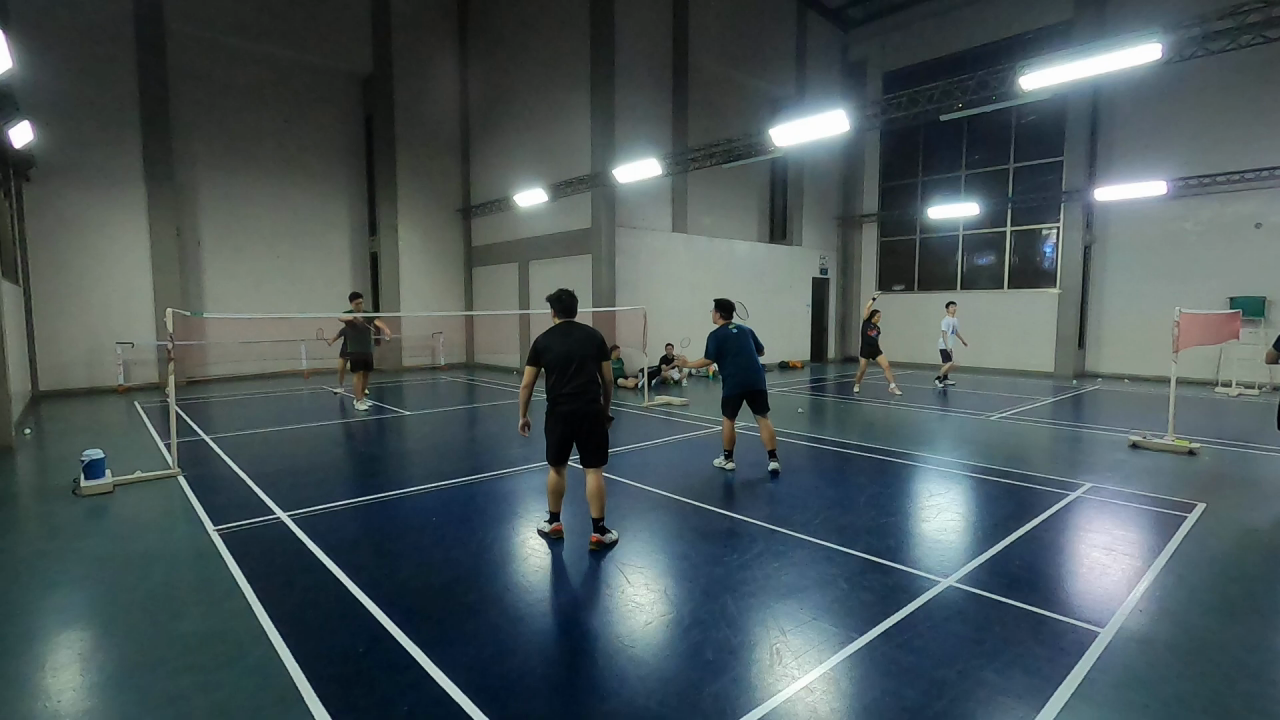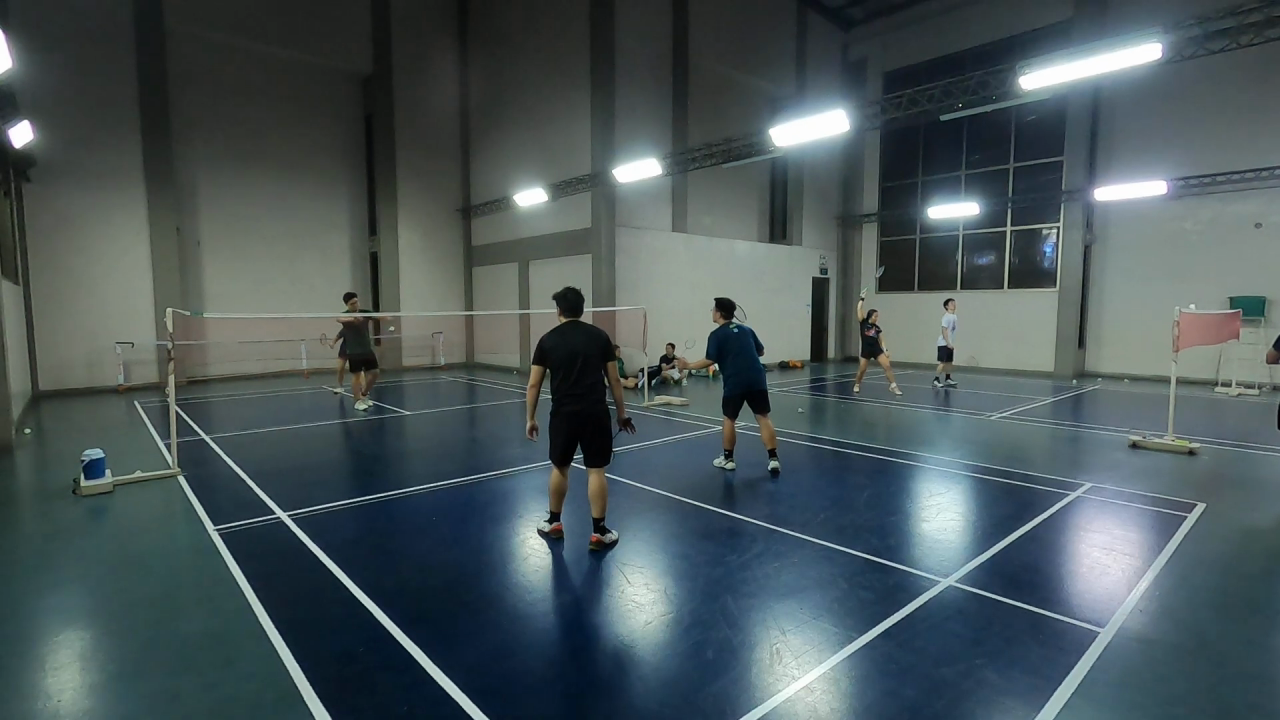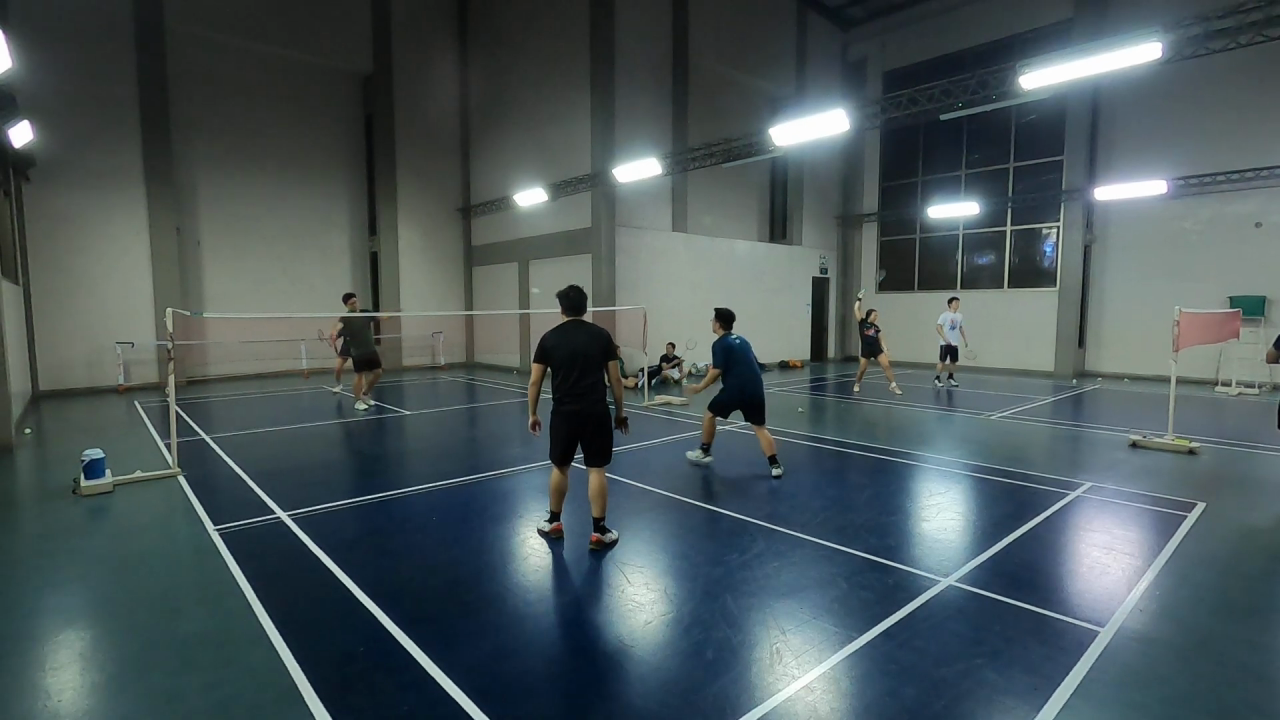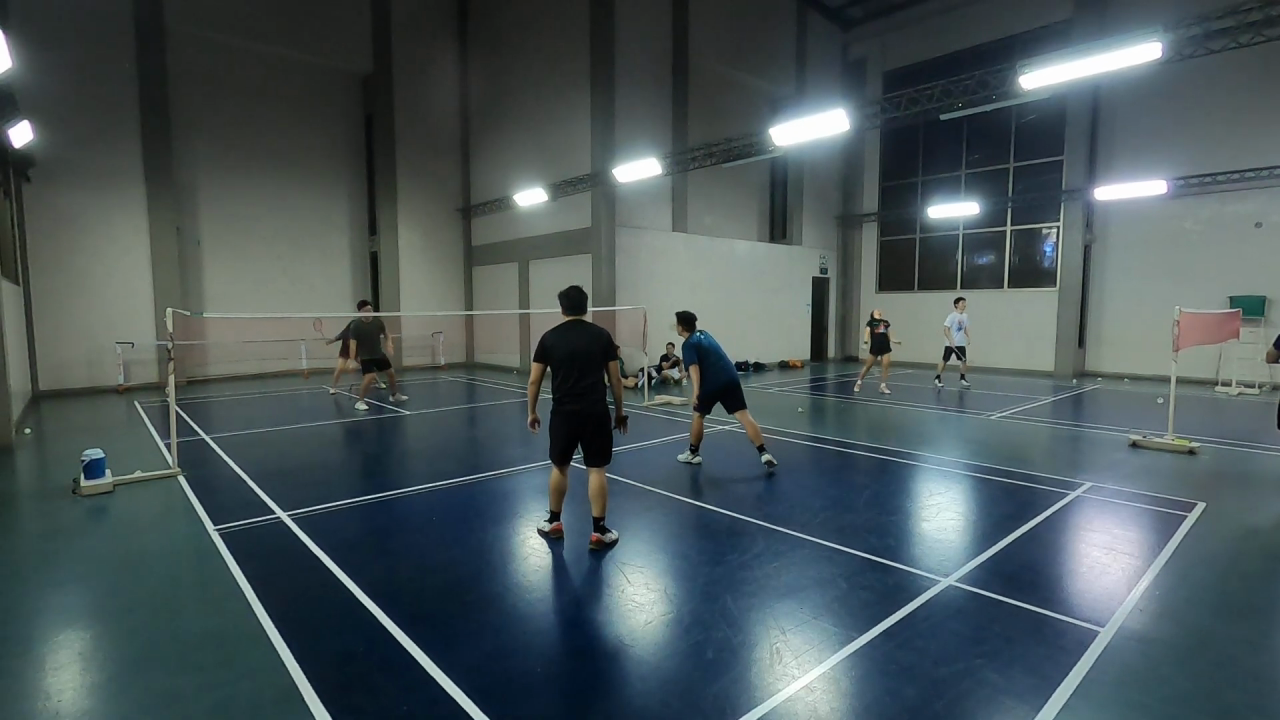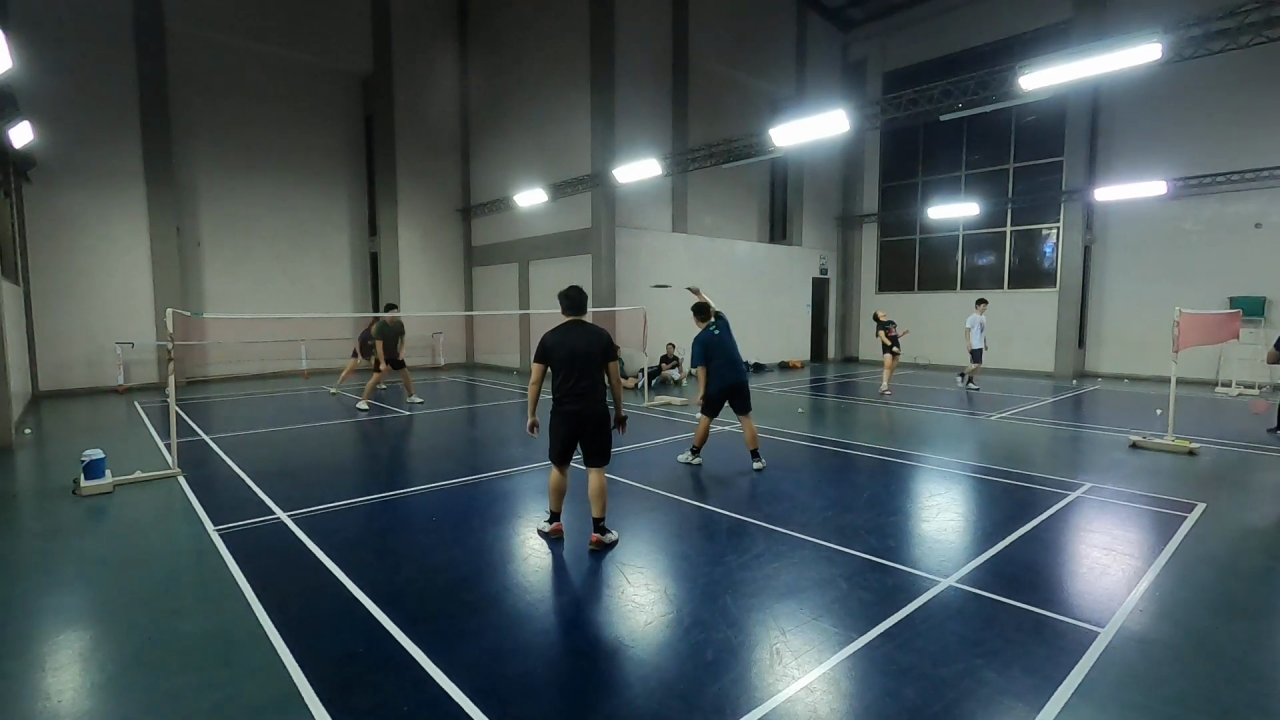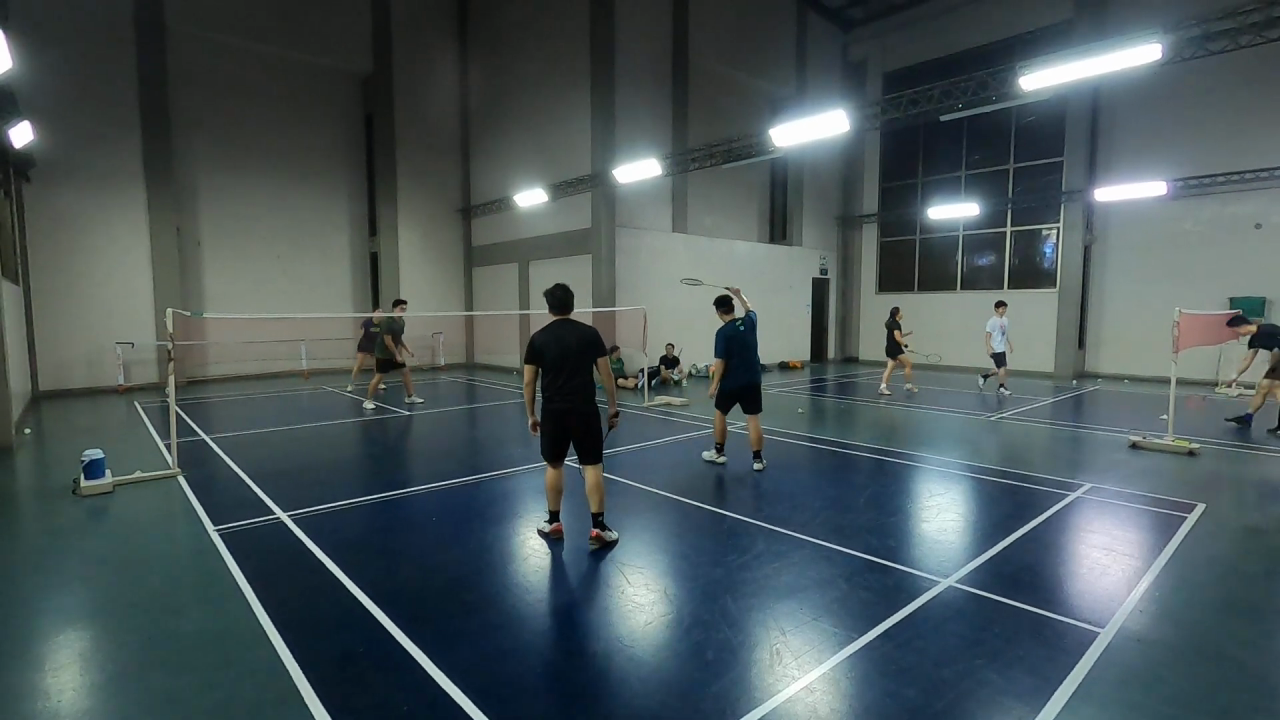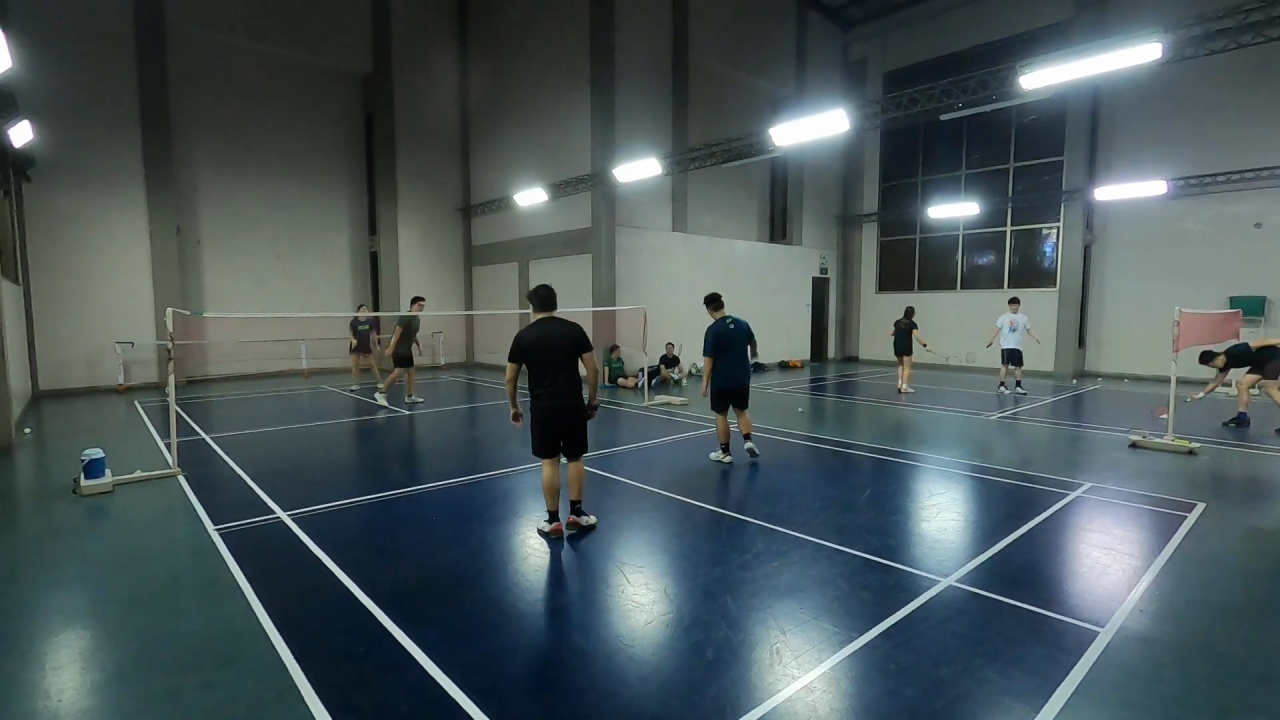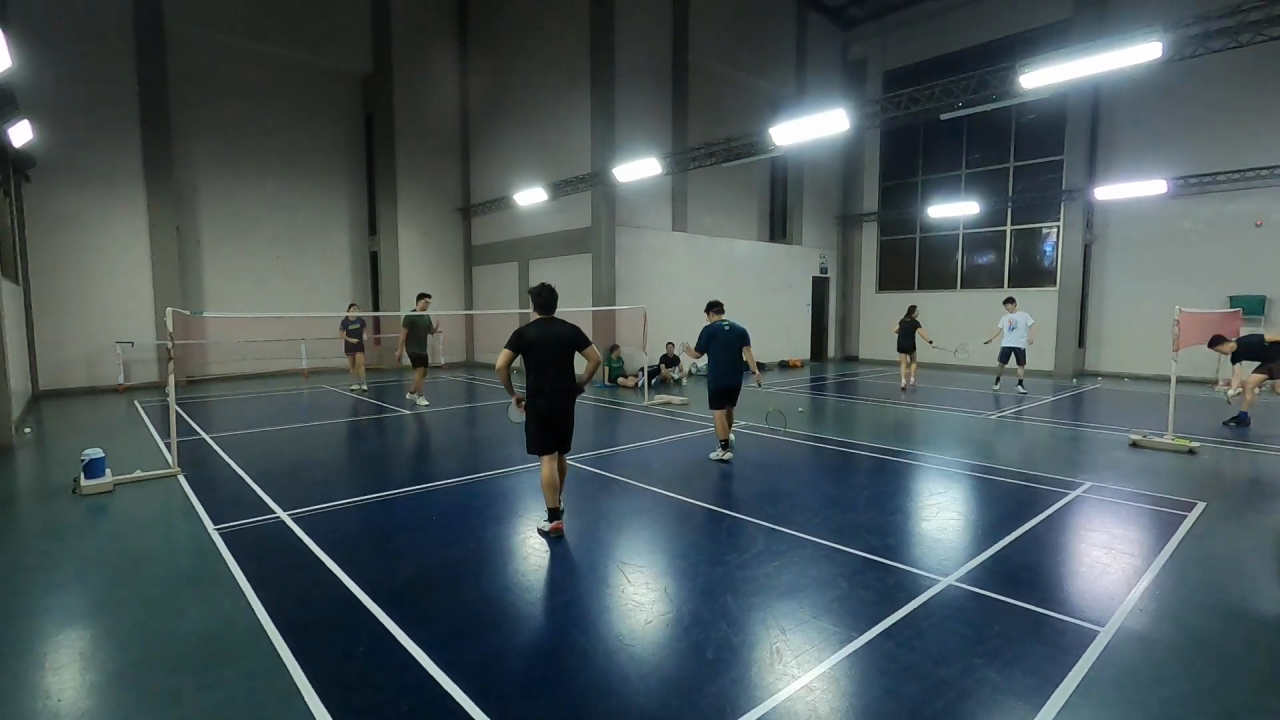
dt=0.4s
person 1, frame 1
left shoulder: (543, 340)
right shoulder: (594, 336)
left elbow: (527, 384)
right elbow: (608, 380)
left wrist: (523, 416)
right wrist: (606, 409)
left hip: (559, 413)
right hip: (591, 412)
left knee: (557, 467)
right knee: (594, 471)
left ankle: (554, 523)
right ankle: (599, 532)
person 1, frame 2
left shoulder: (548, 340)
right shoulder: (600, 336)
left elbow: (533, 384)
right elbow: (614, 380)
left wrist: (530, 418)
right wrist: (621, 413)
left hip: (563, 414)
right hip: (595, 413)
left knee: (559, 468)
right knee: (596, 471)
left ankle: (554, 523)
right ankle: (599, 532)
person 1, frame 3
left shoulder: (549, 338)
right shoulder: (601, 335)
left elbow: (534, 382)
right elbow: (615, 379)
left wrist: (533, 414)
right wrist: (620, 412)
left hip: (564, 413)
right hip: (596, 412)
left knee: (559, 467)
right knee: (597, 470)
left ankle: (554, 522)
right ankle: (599, 532)
person 1, frame 4
left shoulder: (549, 338)
right shoulder: (602, 335)
left elbow: (534, 381)
right elbow: (615, 379)
left wrist: (532, 412)
right wrist: (619, 411)
left hip: (564, 413)
right hip: (596, 412)
left knee: (559, 467)
right knee: (597, 470)
left ankle: (554, 522)
right ankle: (599, 531)
person 1, frame 5
left shoulder: (550, 338)
right shoulder: (602, 336)
left elbow: (535, 381)
right elbow: (615, 380)
left wrist: (531, 415)
right wrist: (619, 412)
left hip: (563, 413)
right hip: (596, 412)
left knee: (559, 467)
right knee: (596, 470)
left ankle: (554, 522)
right ankle: (599, 531)
person 1, frame 6
left shoulder: (538, 339)
right shoulder: (589, 333)
left elbow: (529, 382)
right elbow: (606, 374)
left wrist: (531, 415)
right wrist: (613, 407)
left hip: (553, 411)
right hip: (585, 410)
left knee: (554, 466)
right knee: (592, 467)
left ankle: (554, 522)
right ankle: (598, 527)
person 1, frame 7
left shoulder: (524, 336)
right shoulder: (574, 330)
left elbow: (510, 378)
right elbow: (592, 369)
left wrist: (514, 407)
right wrist: (592, 400)
left hip: (542, 407)
right hip: (573, 405)
left knee: (549, 463)
right knee: (575, 459)
left ankle: (554, 521)
right ankle: (577, 514)
person 1, frame 8
left shoulder: (523, 333)
right shoulder: (571, 330)
left elbow: (501, 366)
right elbow: (596, 359)
left wrist: (512, 394)
right wrist: (580, 384)
left hip: (539, 404)
right hip: (565, 402)
left knee: (547, 460)
right knee: (560, 456)
left ankle: (554, 518)
right ankle: (556, 502)
